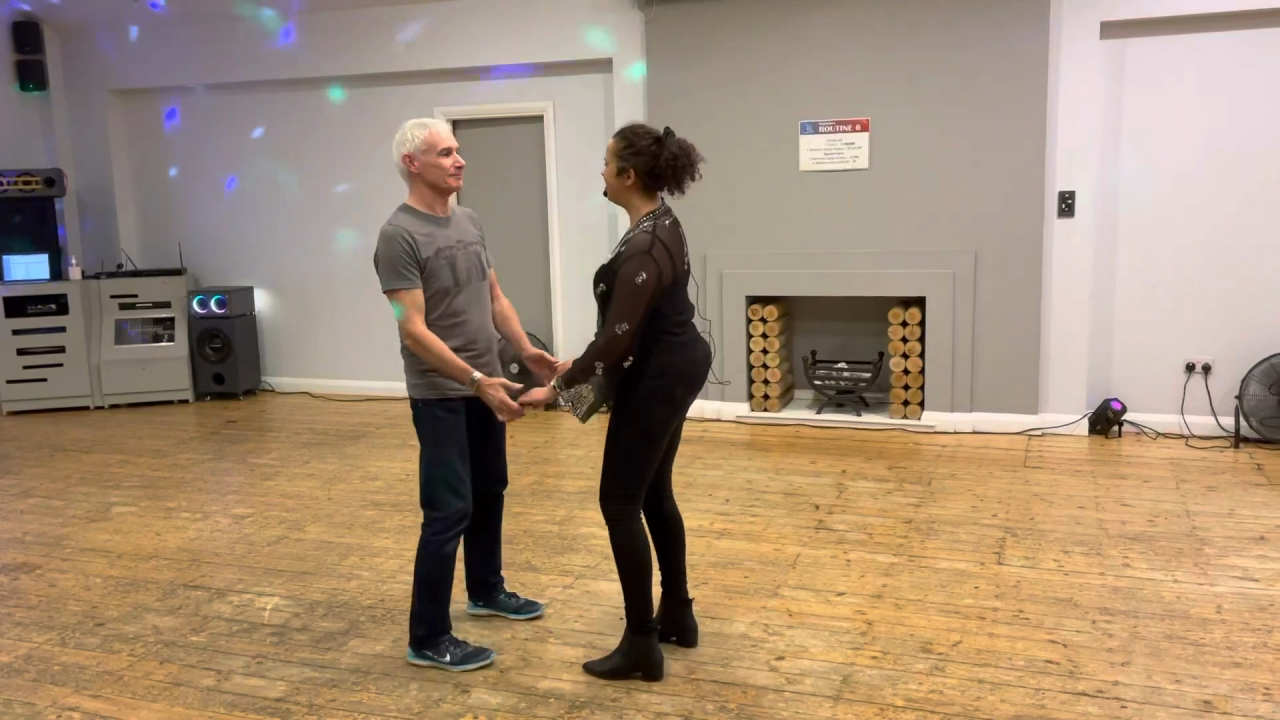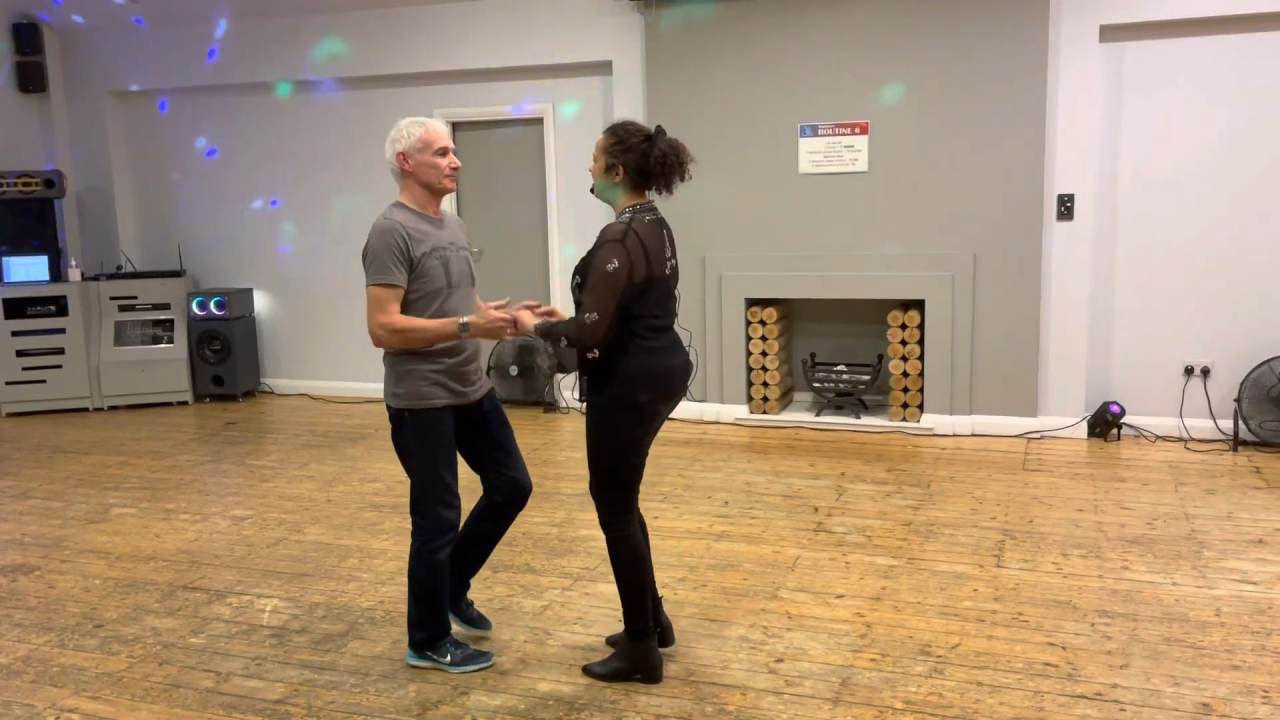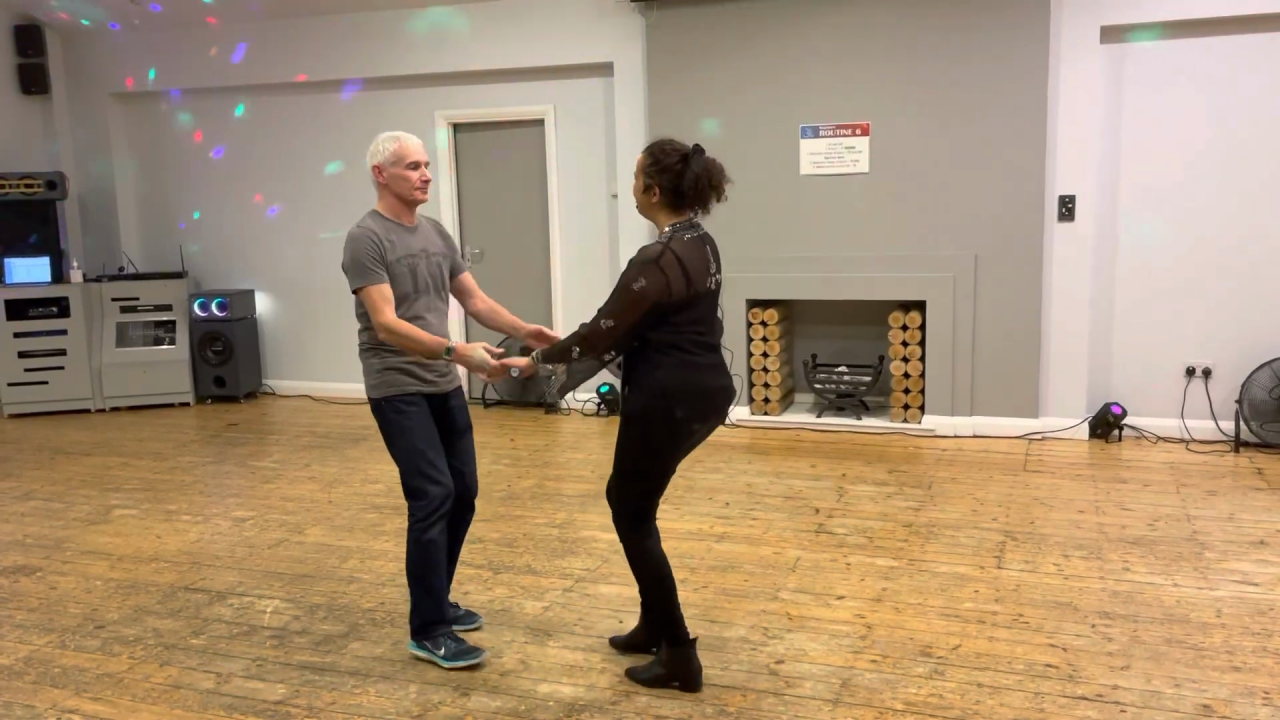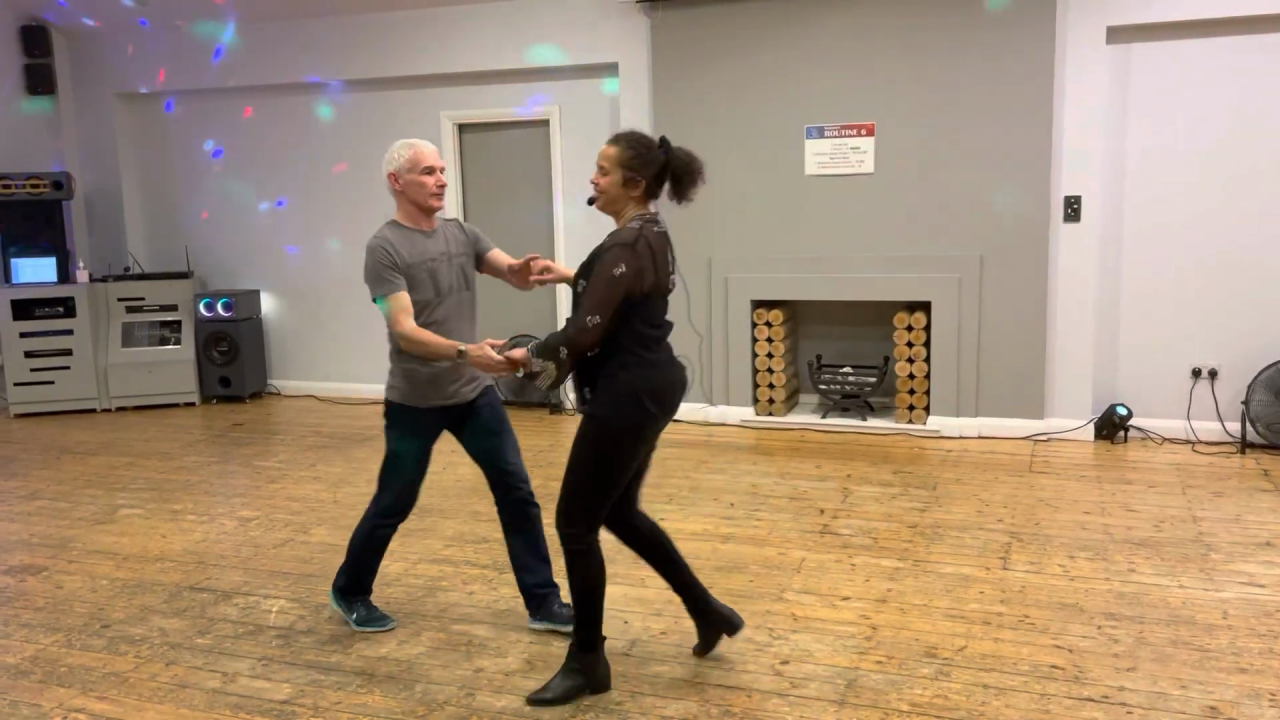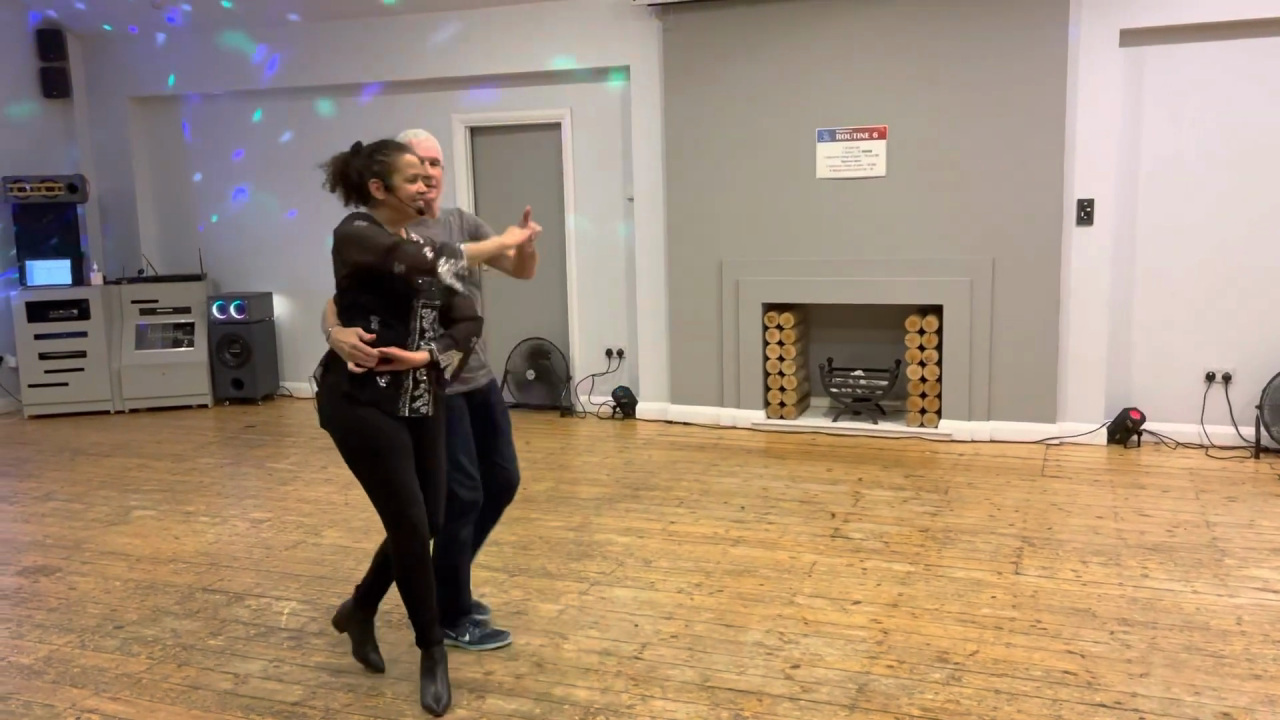
dt=1s
person 1, frame 1
left shoulder: (642, 247)
right shoulder: (661, 224)
left elbow: (618, 340)
left wrist: (556, 388)
right wrist: (577, 367)
left hip: (656, 379)
right hip: (677, 367)
left knee: (619, 503)
right knee: (654, 493)
left ankle: (641, 645)
right ankle: (676, 616)
person 1, frame 2
left shoulder: (618, 237)
right shoulder: (655, 226)
left elbow: (592, 330)
left wrist: (537, 327)
right wrist: (562, 319)
left hip: (629, 382)
right hip: (662, 369)
left knee: (616, 509)
right knee: (615, 496)
left ankle: (641, 649)
right ankle: (651, 619)
person 1, frame 3
left shoulder: (657, 258)
right shoulder: (701, 243)
left elbow: (605, 331)
left wrist: (537, 361)
right wrist: (566, 347)
left hip: (668, 398)
right hip: (708, 390)
left knee: (633, 518)
right knee: (626, 496)
left ankle: (678, 656)
right ankle: (653, 626)
person 1, frame 4
left shoulder: (628, 243)
right shoulder: (649, 234)
left elbow: (586, 330)
left wrist: (530, 355)
right wrist: (572, 276)
left hip: (626, 395)
right hip: (646, 387)
left knee: (575, 520)
right knee: (618, 513)
left ankle: (587, 661)
right ankle: (708, 611)
person 1, frame 5
left shoulder: (425, 254)
right shoulder: (356, 235)
left elbow: (466, 322)
right elbow: (425, 263)
left wrist: (425, 356)
right wrist: (501, 243)
left hip: (420, 402)
right hip: (362, 403)
left knee: (423, 525)
right knee: (410, 528)
left ankle: (358, 612)
right ankle: (433, 657)
person 2, frame 1
left shoulder: (468, 220)
right shoulder: (399, 236)
left elbow: (494, 298)
right elbow: (414, 331)
left wrist: (525, 349)
right wrist: (477, 381)
left hip: (484, 384)
right hip: (439, 392)
left knee: (490, 490)
right knee: (450, 508)
left ankle: (485, 589)
right ankle: (428, 638)
person 2, frame 2
left shoulder: (454, 226)
right shoulder: (392, 231)
right elbow: (383, 327)
left wrist: (505, 317)
right wrist: (468, 327)
left hip: (474, 390)
right hip: (422, 400)
left knee: (512, 485)
right knee: (438, 517)
left ankle: (452, 587)
right ankle: (429, 642)
person 2, frame 3
left shoulder: (437, 233)
right shoulder: (366, 239)
left elbow: (475, 301)
right elbow: (386, 326)
left wrist: (526, 331)
right wrist: (459, 352)
left hip: (443, 386)
right hip: (398, 389)
left knee: (463, 493)
right knee: (433, 496)
left ankle: (433, 600)
right ankle: (428, 630)
person 2, frame 4
left shoulder: (462, 233)
right shoulder: (385, 247)
left elbow: (510, 272)
right elbow: (405, 332)
left wrist: (526, 270)
right wrist: (466, 352)
left hip: (475, 391)
right hip: (416, 399)
left knee: (515, 488)
right knee: (396, 502)
left ankle: (542, 601)
right ankle: (350, 592)
person 2, frame 5
left shoulder: (464, 224)
left elbow: (521, 270)
left wrist: (526, 242)
right wrist: (338, 332)
left hip: (480, 376)
left knee: (502, 480)
right knee: (461, 496)
left ankle: (445, 587)
right ankle: (450, 619)
